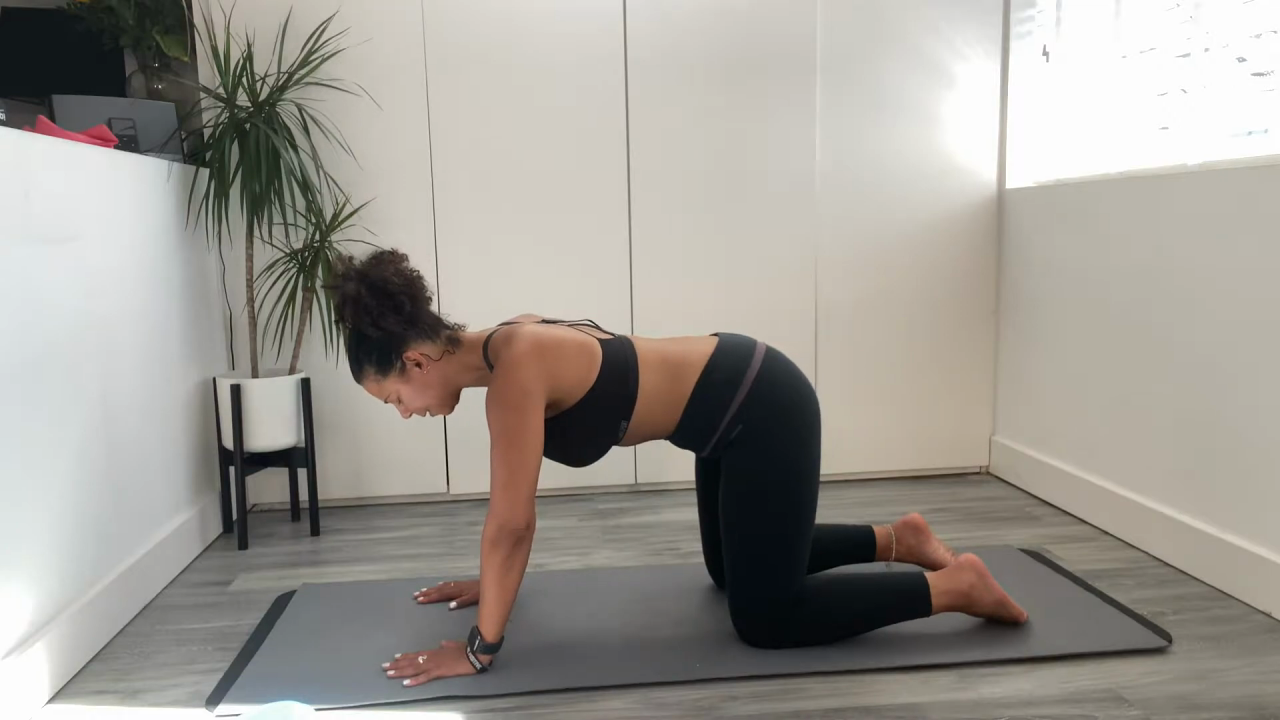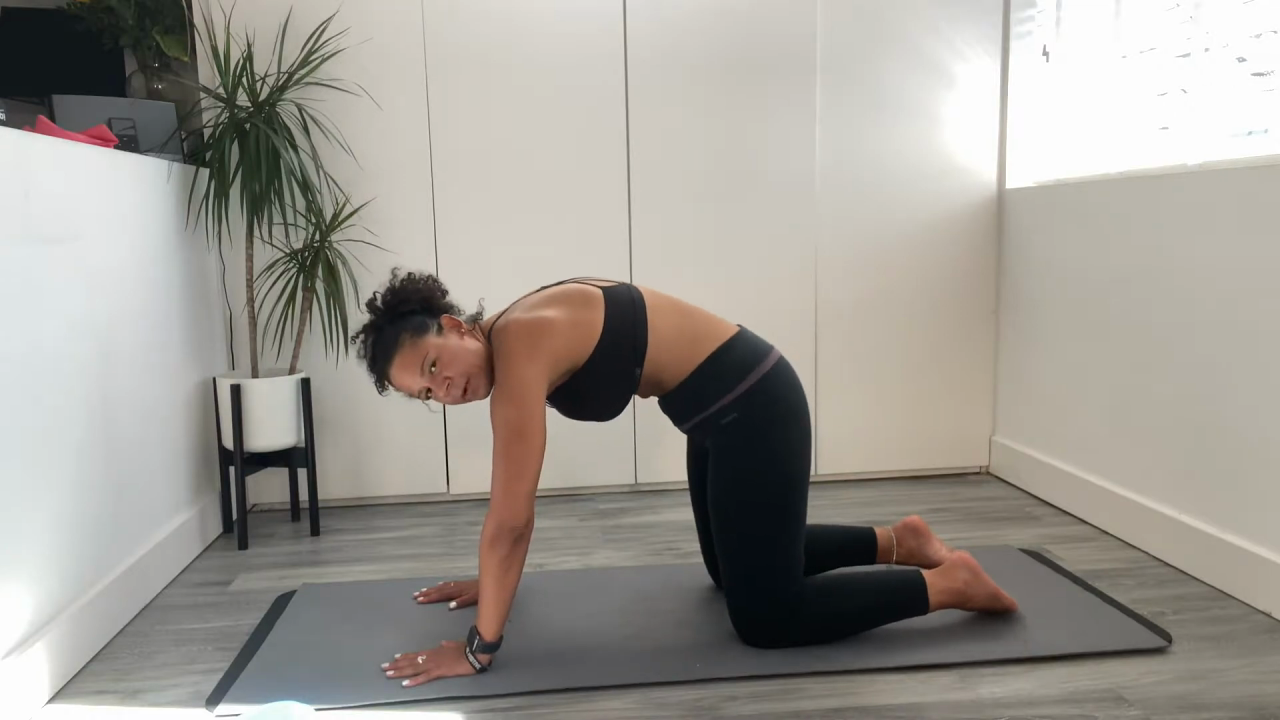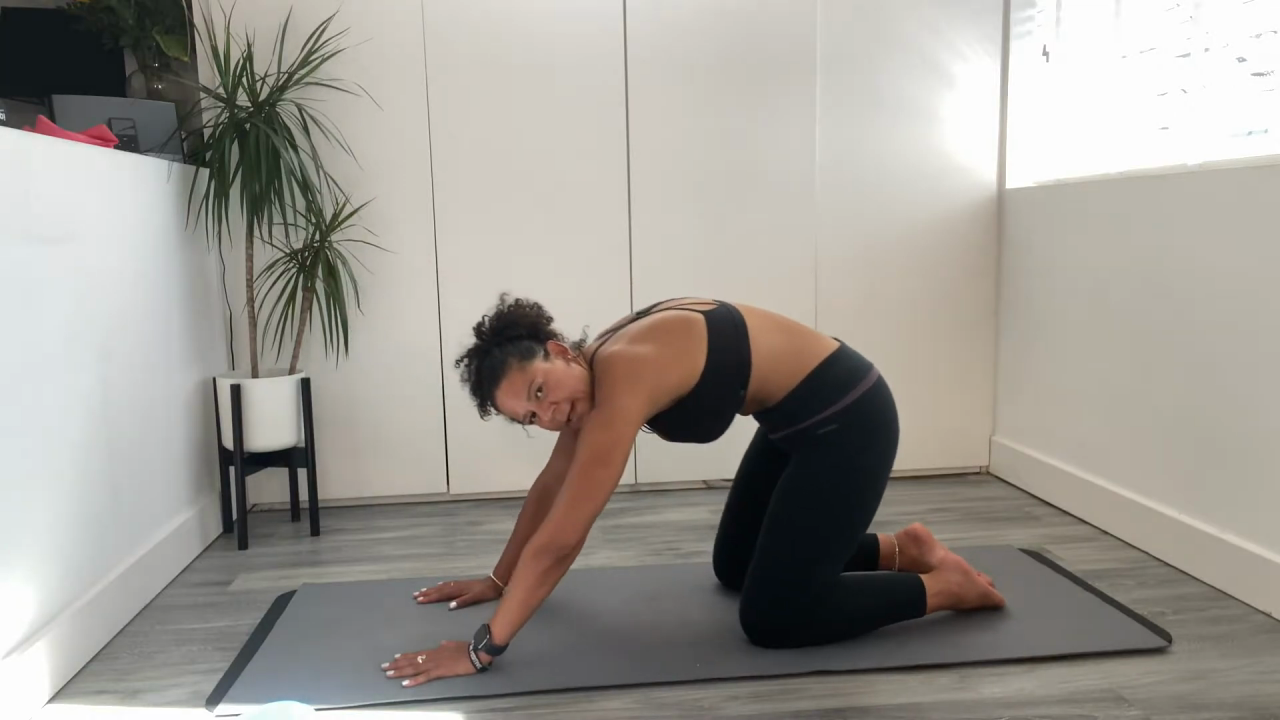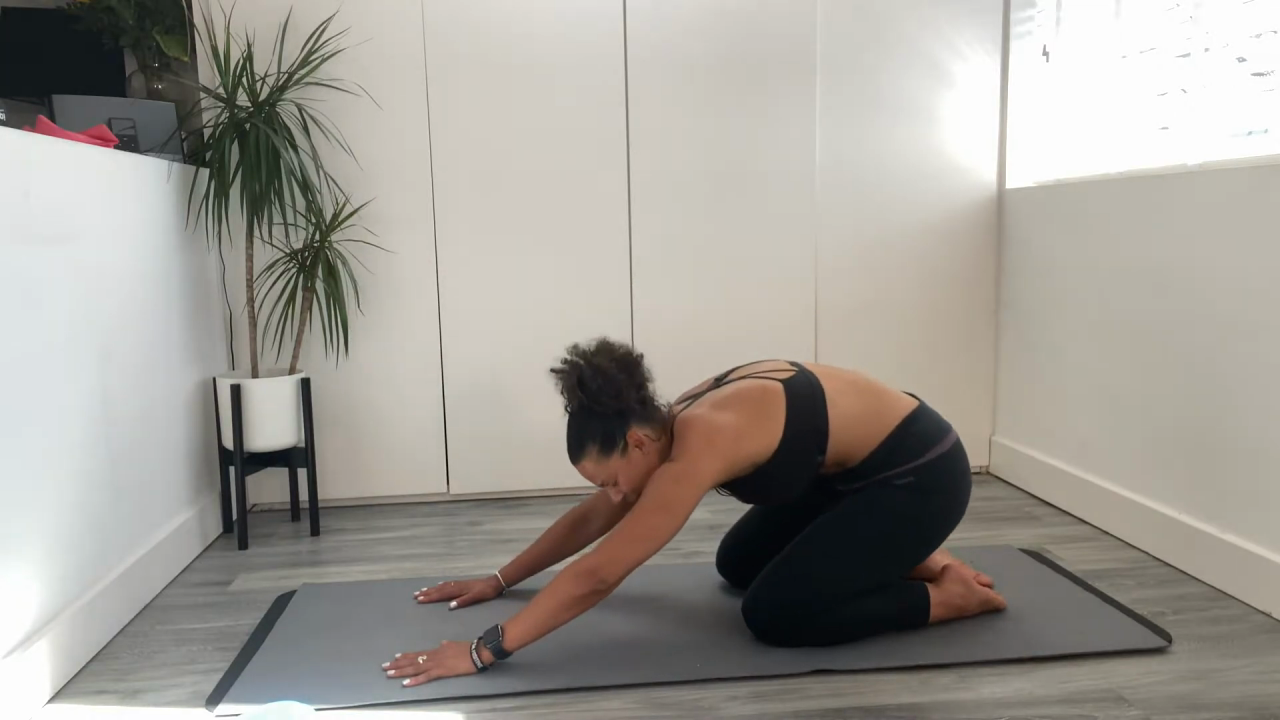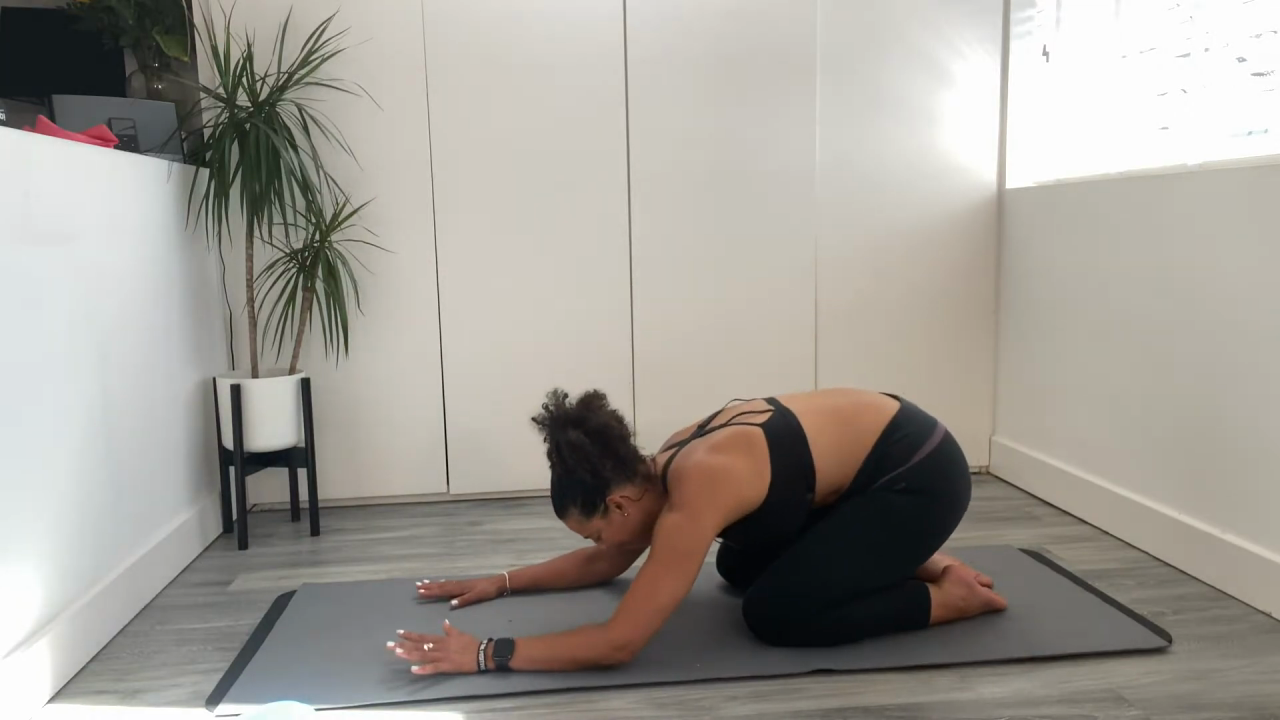
dt=1s
person 1, frame 1
left shoulder: (514, 369)
right shoulder: (508, 346)
left elbow: (511, 522)
right elbow: (510, 504)
left wrist: (479, 648)
right wrist: (492, 582)
left hip: (765, 411)
right hip: (734, 400)
left knee: (766, 617)
right knee: (733, 569)
left ankle: (955, 584)
right ankle: (896, 537)
person 1, frame 2
left shoulder: (520, 347)
right shoulder: (516, 339)
left elbow: (511, 516)
right elbow: (510, 491)
left wrist: (478, 648)
right wrist: (490, 581)
left hip: (753, 406)
right hip: (725, 405)
left knee: (766, 617)
right knee: (733, 567)
left ankle: (951, 583)
right ankle: (897, 541)
person 1, frame 3
left shoulder: (623, 379)
right shoulder: (596, 371)
left elbow: (560, 540)
right elbow: (550, 488)
left wrist: (482, 649)
right wrist: (498, 580)
left hip: (848, 419)
right hip: (797, 419)
left knee: (772, 618)
right knee: (734, 569)
left ankle: (945, 586)
right ankle: (900, 548)
person 1, frame 4
left shoulder: (700, 445)
right shoulder: (675, 423)
left elbow: (598, 575)
right elbow: (590, 518)
left wrist: (483, 650)
right wrist: (500, 579)
left hip: (922, 474)
right hip: (858, 464)
left knee: (775, 613)
right knee: (739, 564)
left ankle: (945, 595)
right ankle: (904, 556)
person 1, frame 5
left shoulder: (692, 501)
right shoulder: (664, 469)
left elbow: (620, 643)
right elbow: (608, 563)
left wrist: (488, 654)
right wrist: (502, 582)
left hip: (922, 476)
right hip: (876, 455)
left knee: (775, 613)
right knee: (739, 568)
left ankle: (945, 597)
right ankle: (908, 557)
